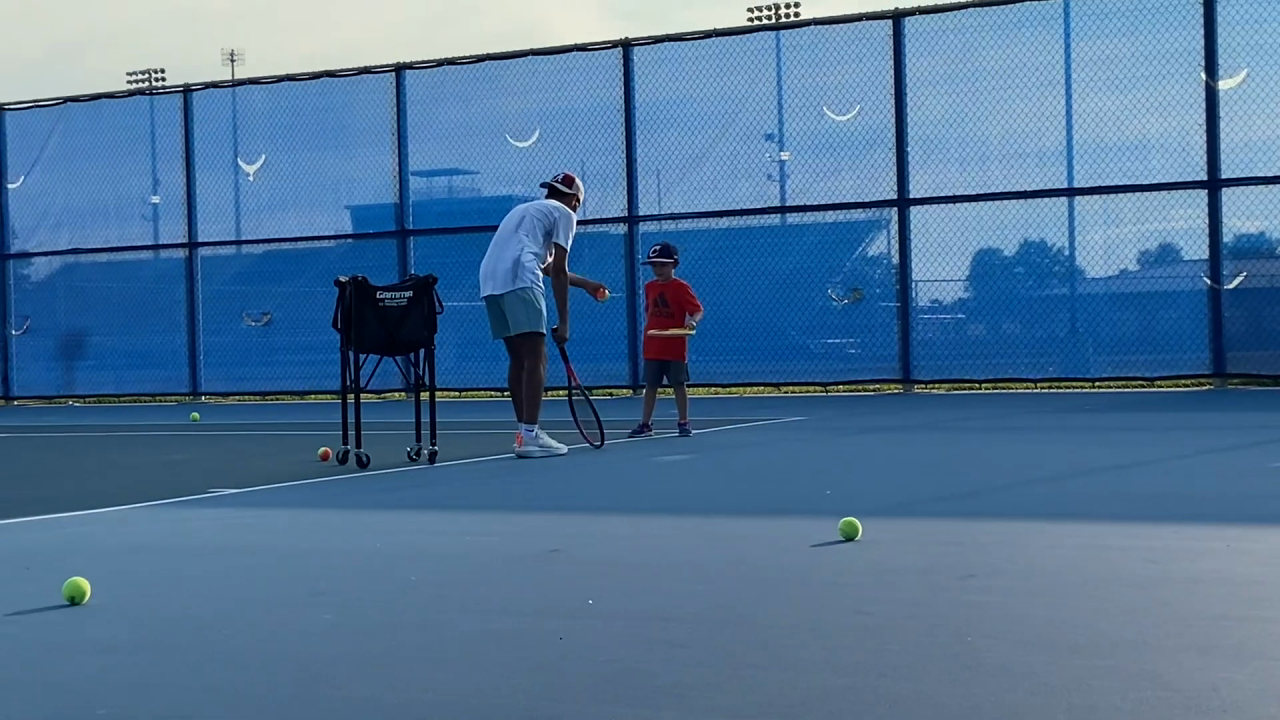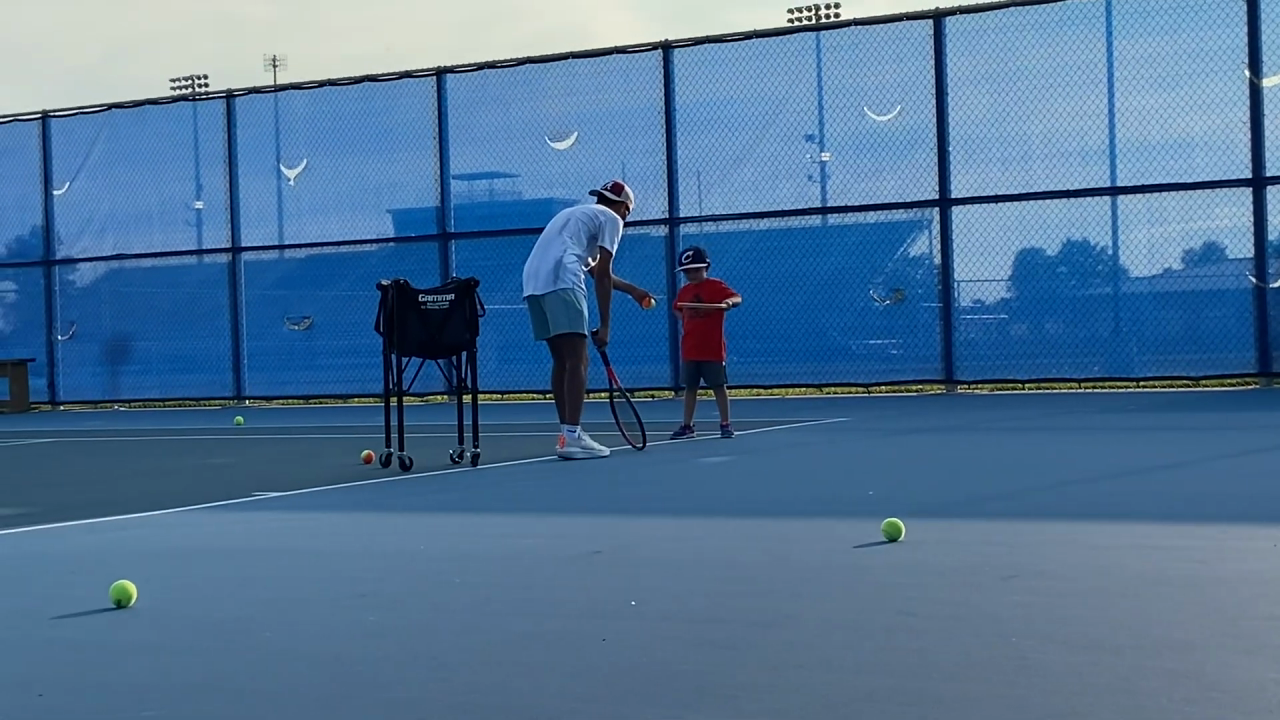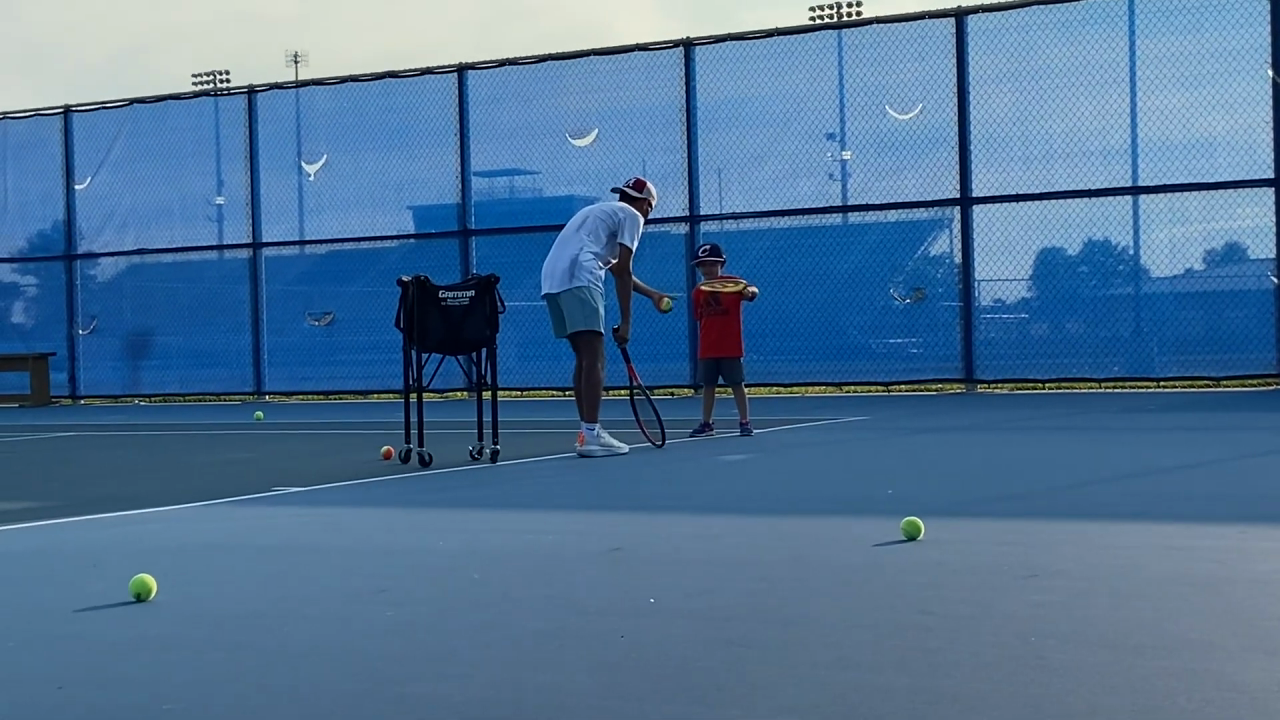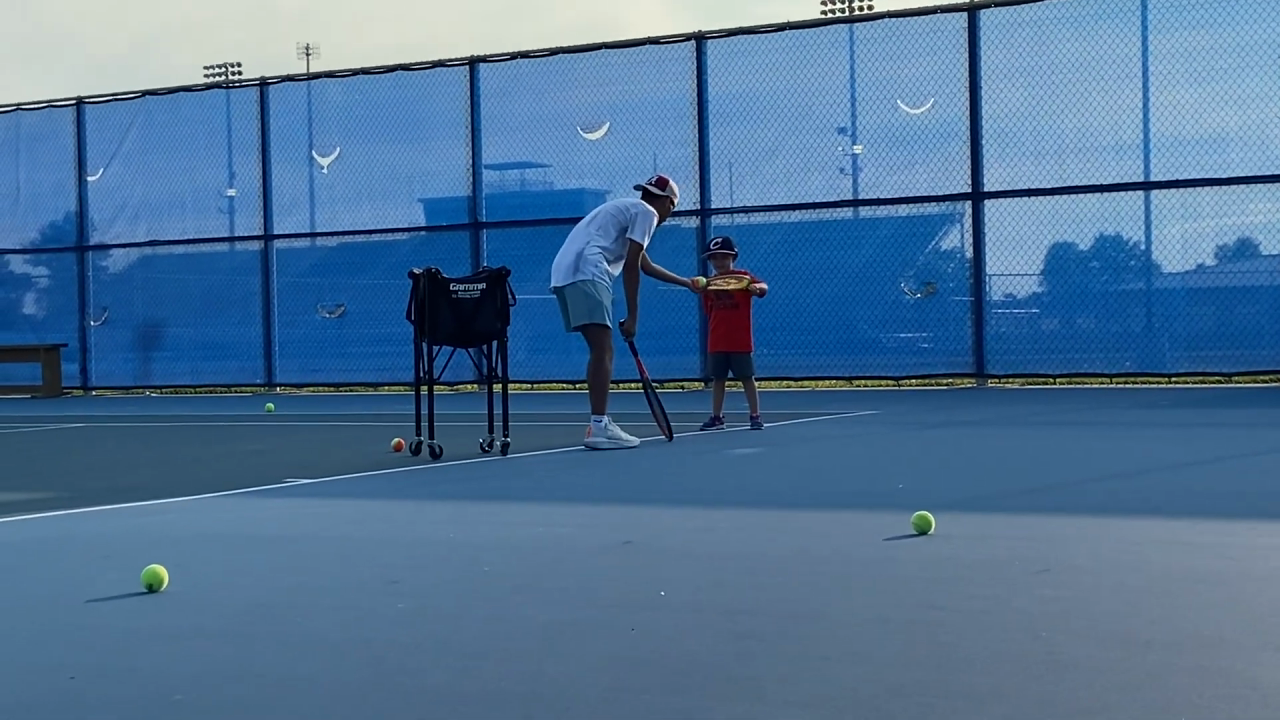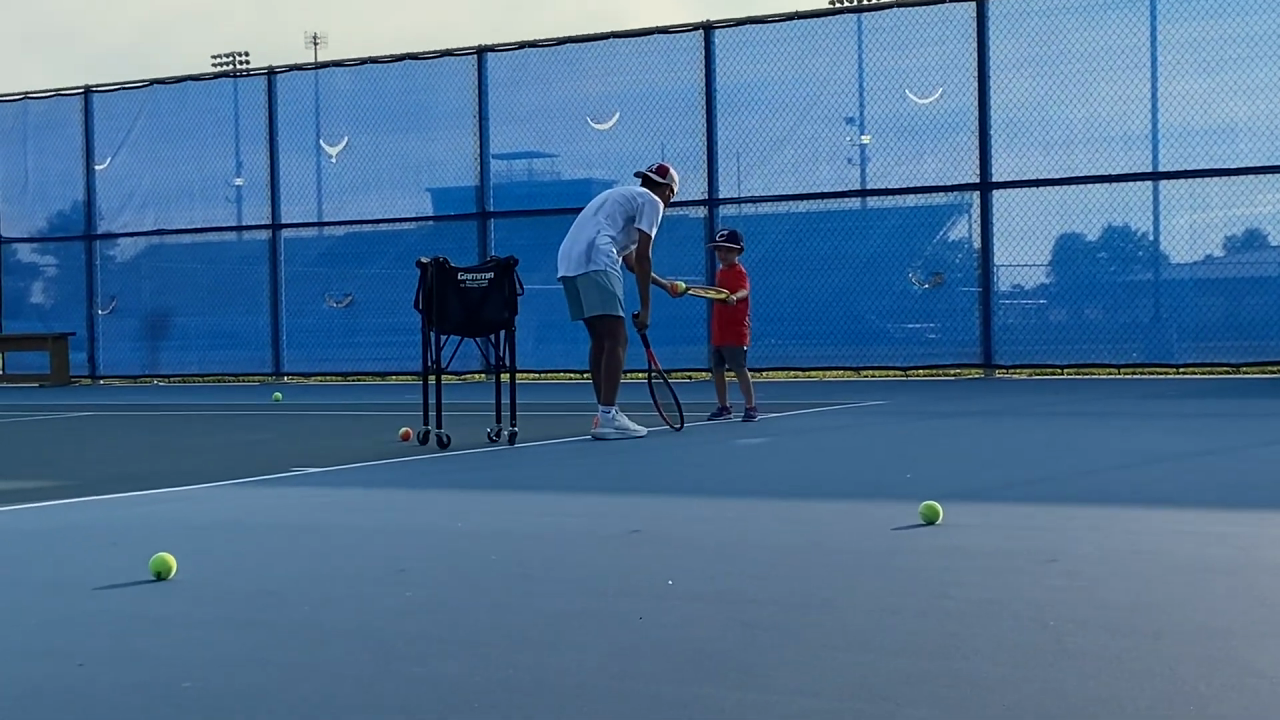
dt=1s
person 1, frame 1
left shoulder: (526, 209)
right shoulder: (564, 213)
left elbow: (545, 266)
right elbow: (558, 270)
left wrist: (585, 284)
right wrist: (564, 321)
left hip: (490, 280)
right hip: (519, 282)
left knee: (519, 359)
right knee: (535, 359)
left ankle: (524, 433)
right ankle: (530, 436)
person 1, frame 2
left shoulder: (577, 214)
right shoulder: (611, 218)
left elbow: (595, 271)
right elbow: (602, 275)
left wrist: (632, 291)
right wrist: (605, 325)
left hip: (533, 282)
right hip: (561, 283)
left knee: (562, 361)
right knee: (577, 360)
left ankle: (567, 435)
right ankle: (572, 437)
person 1, frame 3
left shoulder: (599, 212)
right shoulder: (631, 215)
left elbow: (617, 270)
right elbow: (623, 271)
left wrist: (652, 294)
right wrist: (626, 321)
left hip: (553, 280)
right hip: (578, 280)
left knee: (584, 358)
right knee: (594, 357)
left ankle: (587, 432)
right ankle: (591, 435)
person 1, frame 4
left shoulder: (626, 210)
right shoulder: (646, 212)
left elbow: (645, 265)
right elbow: (631, 267)
left wrist: (686, 283)
right wrist: (632, 316)
left hip: (564, 273)
right hip: (586, 274)
left knee: (599, 350)
right knee: (603, 350)
left ankle: (599, 425)
right ankle: (600, 427)
person 1, frame 5
left shoulder: (623, 197)
right shoulder: (651, 201)
left elbow: (630, 260)
right elbow: (642, 258)
left wrist: (664, 285)
right wrist: (645, 307)
left hip: (569, 262)
right hip: (595, 263)
left knee: (601, 340)
right knee: (616, 341)
left ankle: (605, 415)
right ankle: (607, 418)
person 2, frame 1
left shoulder: (681, 287)
right shoulder: (649, 287)
left elbow: (698, 310)
left wrist: (693, 321)
right wrist: (649, 323)
left hip: (675, 347)
right hip: (652, 347)
left knee: (679, 385)
right knee: (650, 385)
left ankle: (684, 423)
right ankle: (645, 424)
person 2, frame 2
left shoulder: (716, 285)
right shoulder: (684, 291)
left elbow: (737, 297)
right elbow: (677, 310)
left wrist: (730, 301)
right wrist: (684, 322)
left hip: (713, 349)
right hip: (690, 350)
left knee: (719, 386)
right knee: (690, 387)
left ankle: (725, 424)
right ankle: (687, 426)
person 2, frame 3
left shoulder: (732, 282)
right shoulder: (698, 292)
left elbow: (754, 291)
right elbow: (701, 318)
left wrist: (749, 291)
right wrist: (703, 341)
left hip: (731, 347)
right hip: (707, 349)
left knee: (737, 384)
right knee: (708, 385)
left ankle: (745, 422)
right ankle: (706, 424)
person 2, frame 4
left shoulder: (743, 276)
left elbow: (763, 287)
right elbow: (710, 312)
left wrist: (756, 287)
left hip: (741, 340)
right hip: (717, 342)
left knee: (747, 377)
right knee: (718, 379)
left ankle: (755, 416)
right ankle: (717, 417)
person 2, frame 5
left shoulder: (738, 272)
right shoulder: (721, 272)
left elbow: (744, 291)
left wrist: (735, 297)
left hip: (736, 331)
right hip: (719, 332)
left knee: (739, 367)
right knee: (717, 369)
left ankle: (750, 407)
right ankle: (724, 407)
